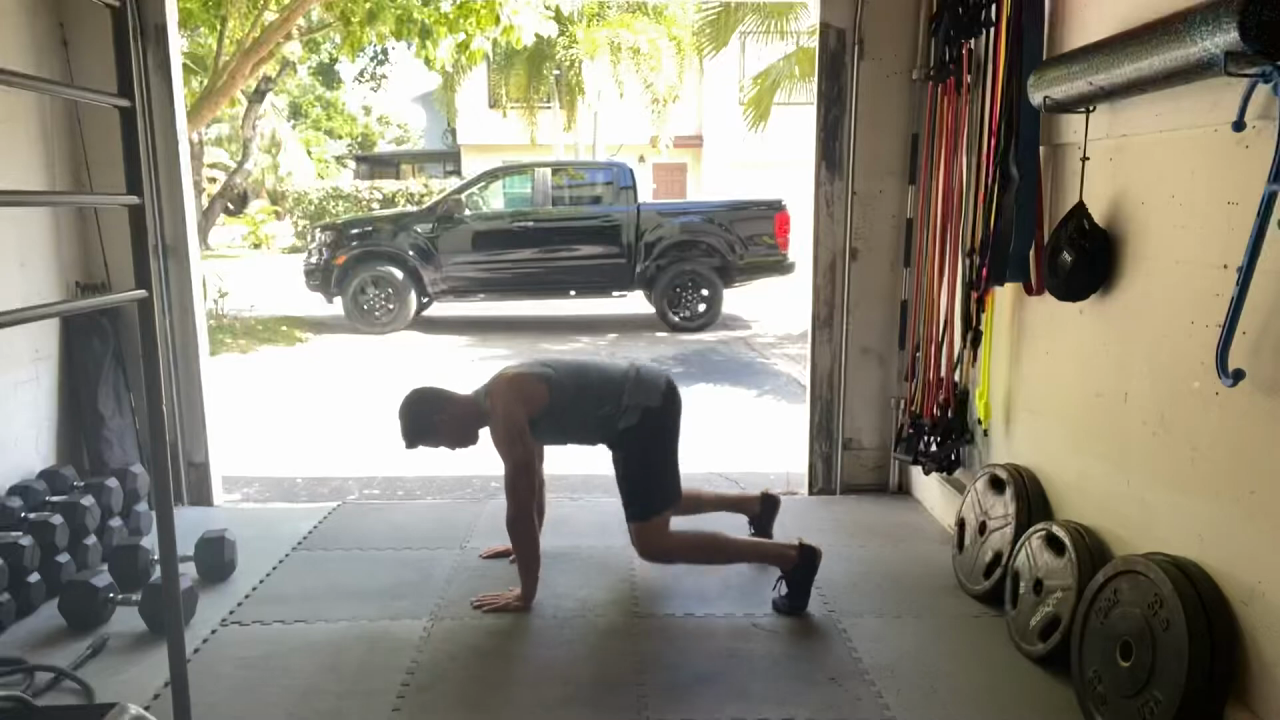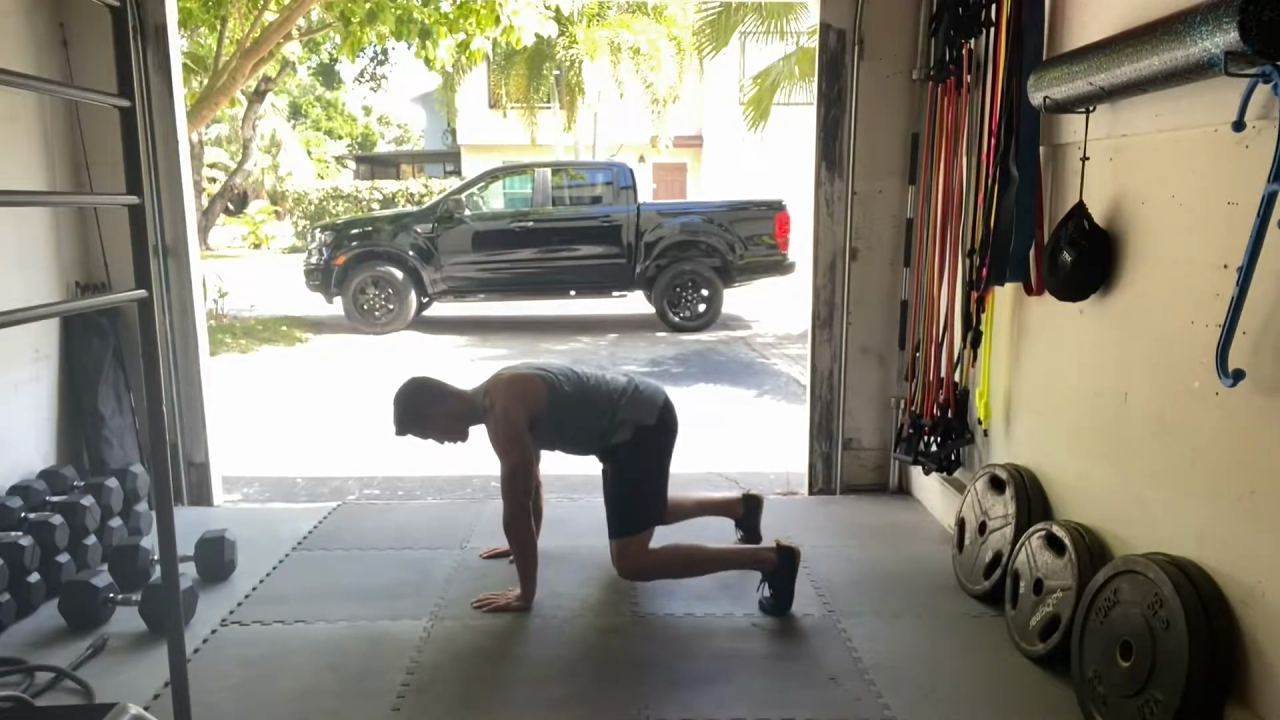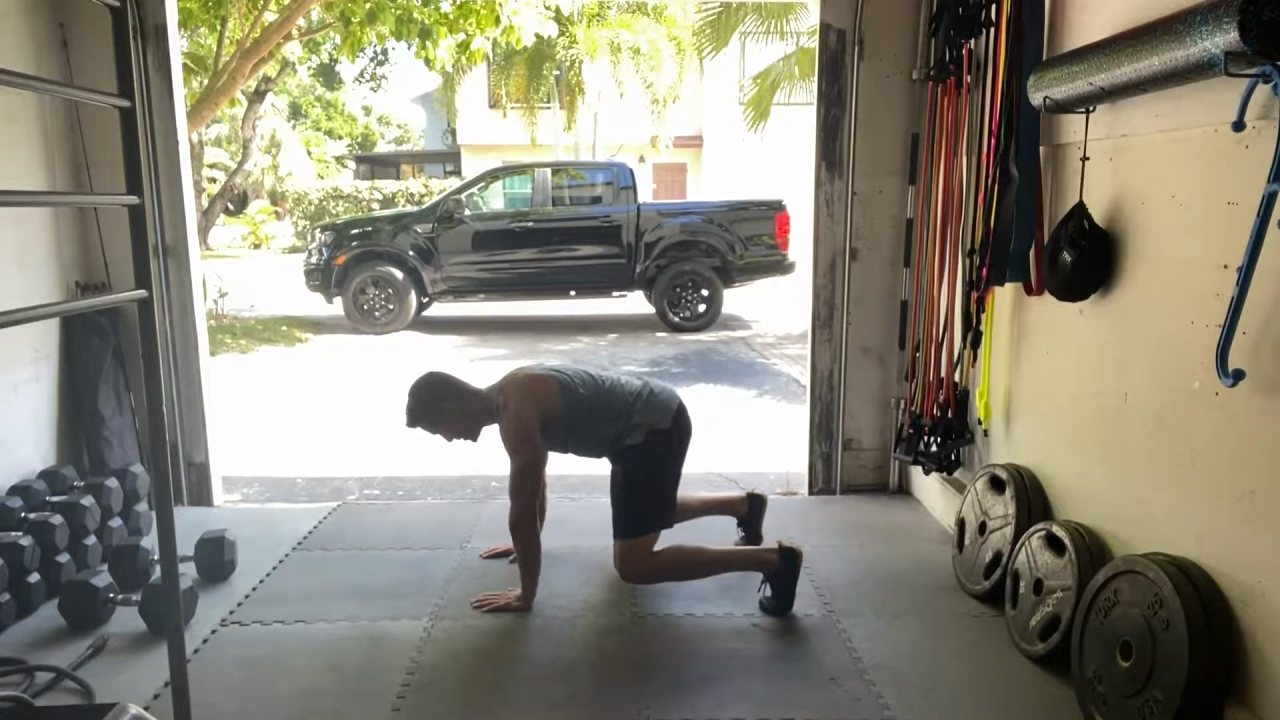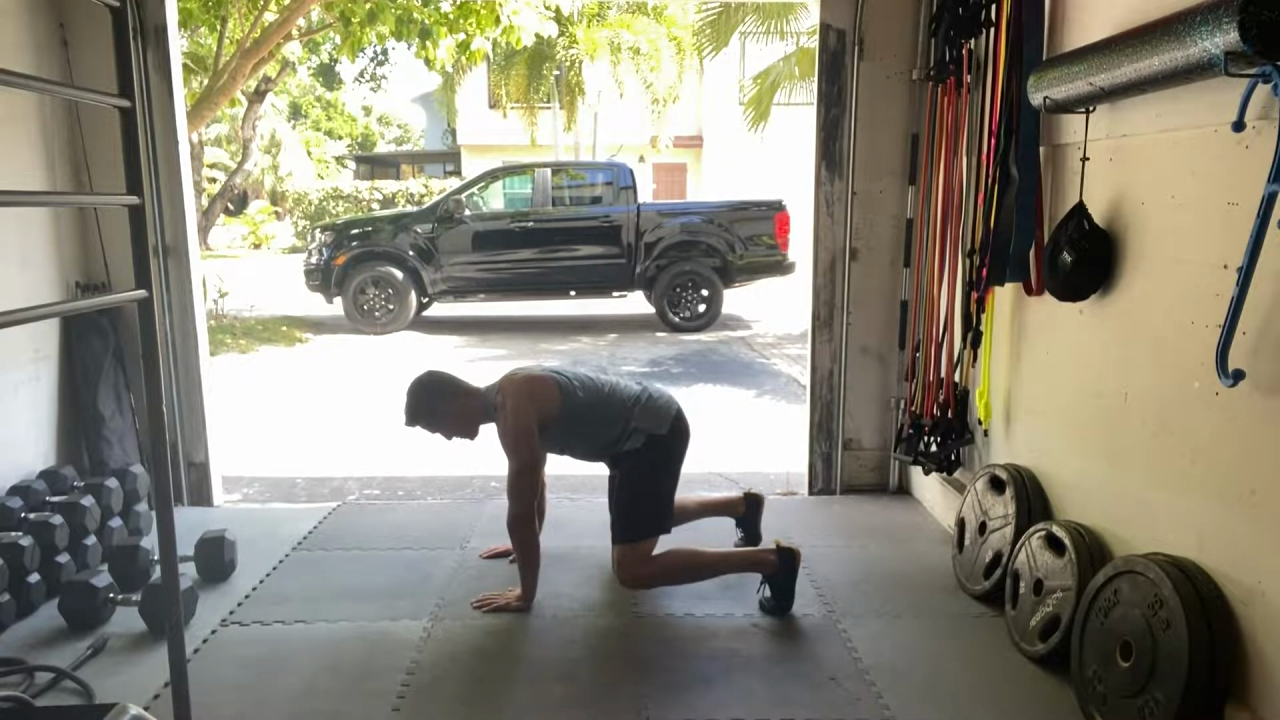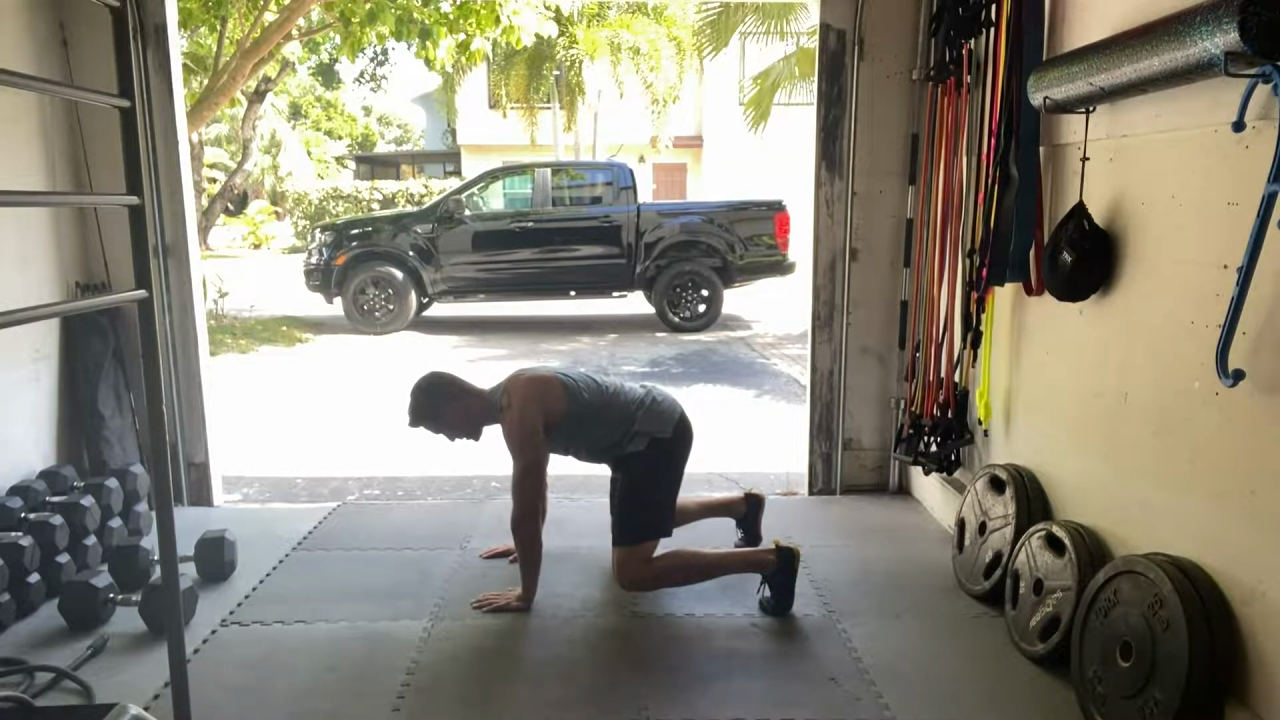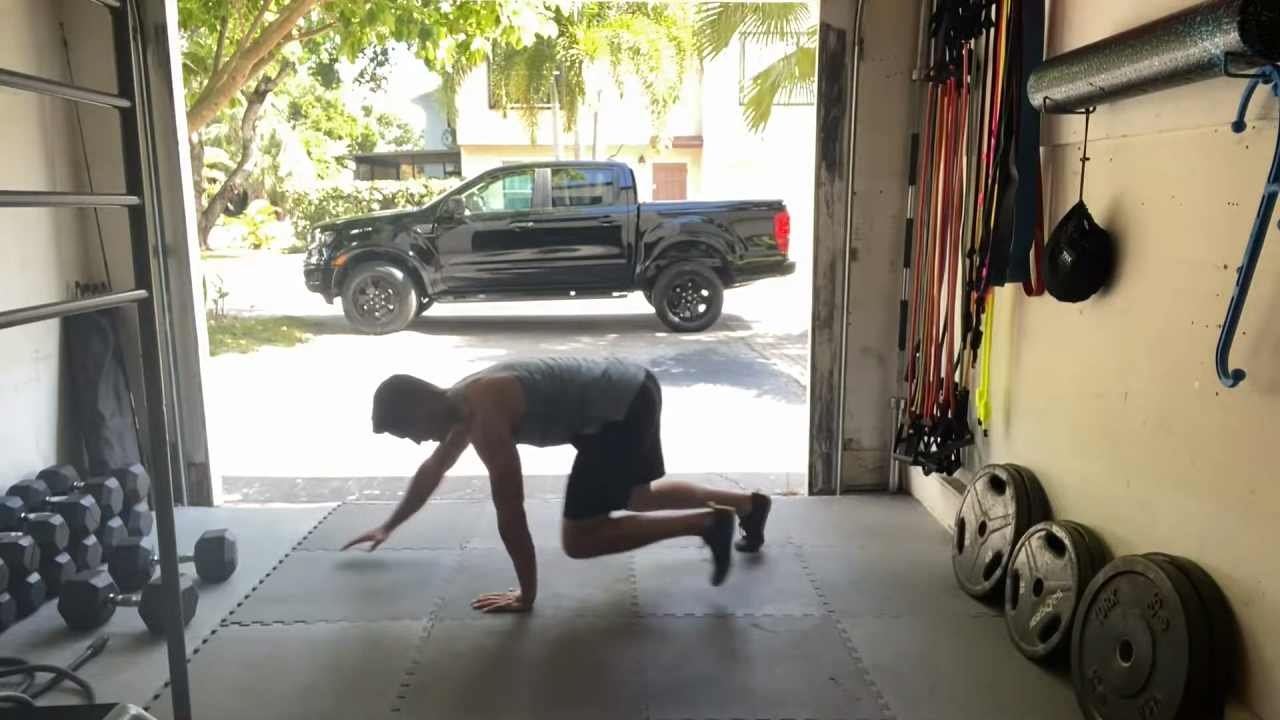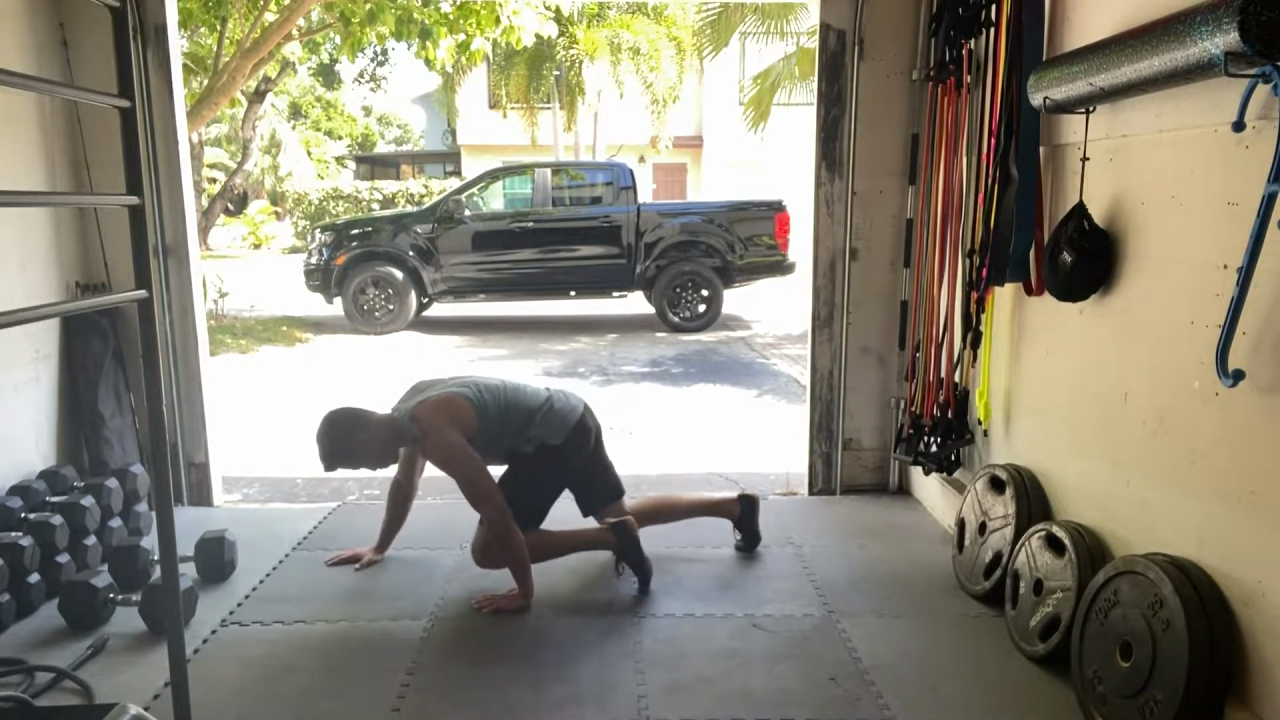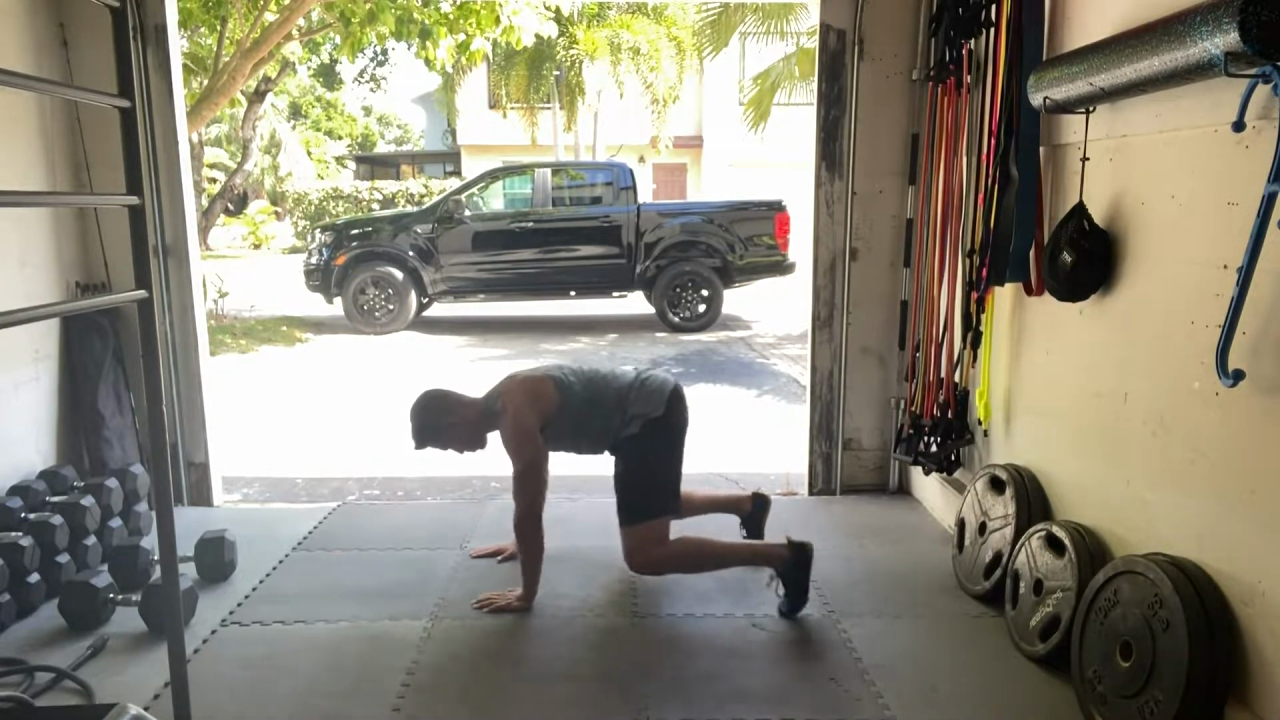
dt=0.5s
person 1, frame 1
left shoulder: (503, 413)
right shoulder: (498, 398)
left elbow: (520, 509)
right elbow: (533, 476)
left wrist: (526, 593)
right wrist: (527, 545)
left hip: (645, 406)
right hip: (643, 398)
left knee: (652, 544)
right knee: (655, 502)
left ankle: (793, 557)
right ankle: (758, 506)
person 1, frame 2
left shoulder: (502, 413)
right shoulder: (497, 396)
left elbow: (516, 510)
right elbow: (530, 481)
left wrist: (526, 594)
right wrist: (527, 543)
left hip: (641, 424)
right hip: (640, 412)
left knee: (631, 562)
right knee: (643, 512)
left ankle: (772, 558)
right ankle: (740, 506)
person 1, frame 3
left shoulder: (515, 413)
right shoulder: (511, 394)
left elbow: (523, 510)
right elbow: (536, 483)
left wrist: (526, 594)
right wrist: (527, 542)
left hip: (656, 427)
right hip: (651, 417)
left knee: (633, 565)
right knee: (643, 513)
left ankle: (774, 560)
right ankle: (744, 505)
person 1, frame 4
left shoulder: (513, 413)
right shoulder: (510, 394)
left elbow: (521, 511)
right elbow: (535, 482)
left wrist: (526, 594)
right wrist: (527, 543)
left hip: (653, 432)
right hip: (647, 423)
left knee: (632, 570)
right knee: (637, 518)
left ankle: (771, 560)
right ankle: (741, 505)
person 1, frame 5
left shoulder: (518, 412)
right shoulder: (513, 397)
left elbow: (525, 510)
right elbow: (537, 484)
left wrist: (526, 594)
right wrist: (528, 543)
left hip: (658, 435)
right hip: (651, 427)
left knee: (632, 573)
right knee: (639, 519)
left ankle: (771, 559)
right ankle: (742, 505)
person 1, frame 6
left shoulder: (483, 415)
right shoulder: (465, 400)
left elbow: (511, 514)
right elbow: (433, 469)
left wrist: (527, 594)
right wrist: (387, 526)
left hip: (619, 407)
right hip: (628, 389)
left knee: (579, 538)
right knee: (637, 496)
left ankle: (709, 522)
right ankle: (747, 505)
person 1, frame 7
left shoulder: (434, 436)
right shoulder: (408, 415)
left elbow: (496, 514)
right elbow: (403, 485)
left wrist: (525, 590)
right wrist: (377, 548)
left hip: (557, 435)
right hip: (573, 422)
left knee: (486, 551)
right knee: (618, 513)
left ankle: (614, 537)
right ankle: (738, 506)
person 1, frame 8
left shoulder: (514, 417)
right shoulder: (507, 401)
left elbow: (528, 510)
left wrist: (526, 595)
right wrist: (518, 543)
left hip: (652, 413)
right hip: (650, 407)
left knee: (646, 556)
right knee: (651, 505)
left ankle: (784, 556)
right ankle: (750, 505)
